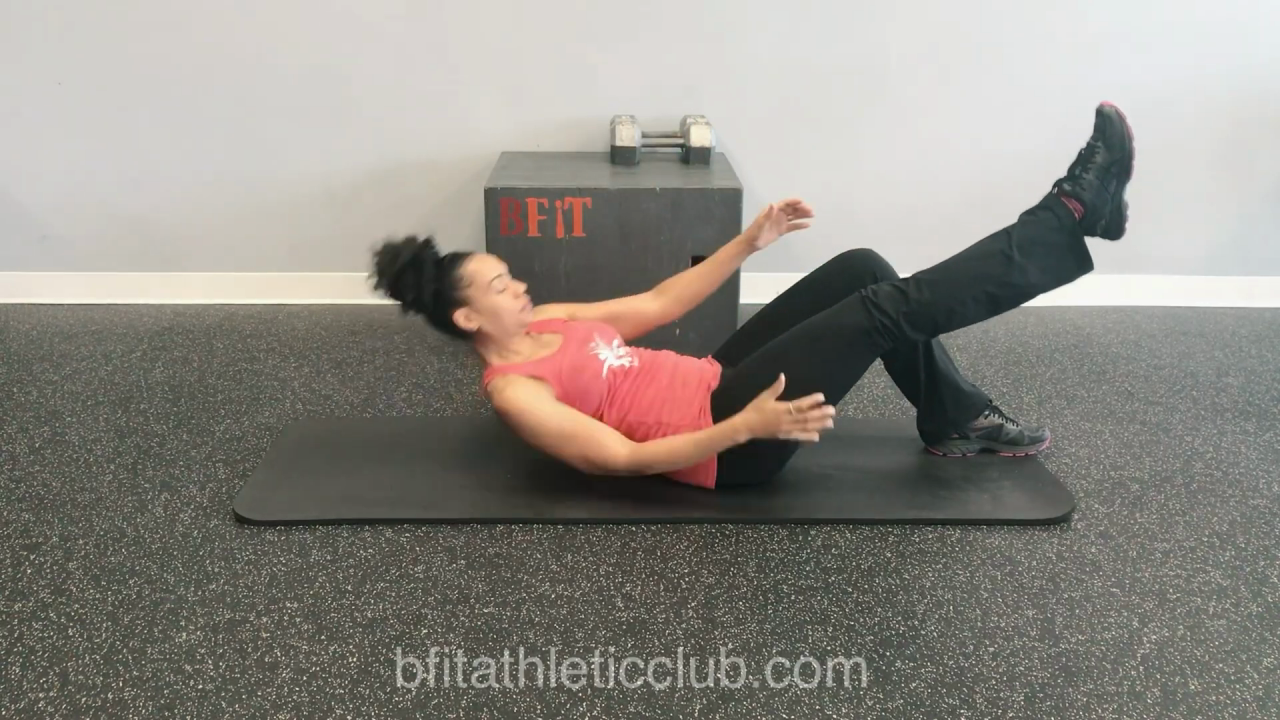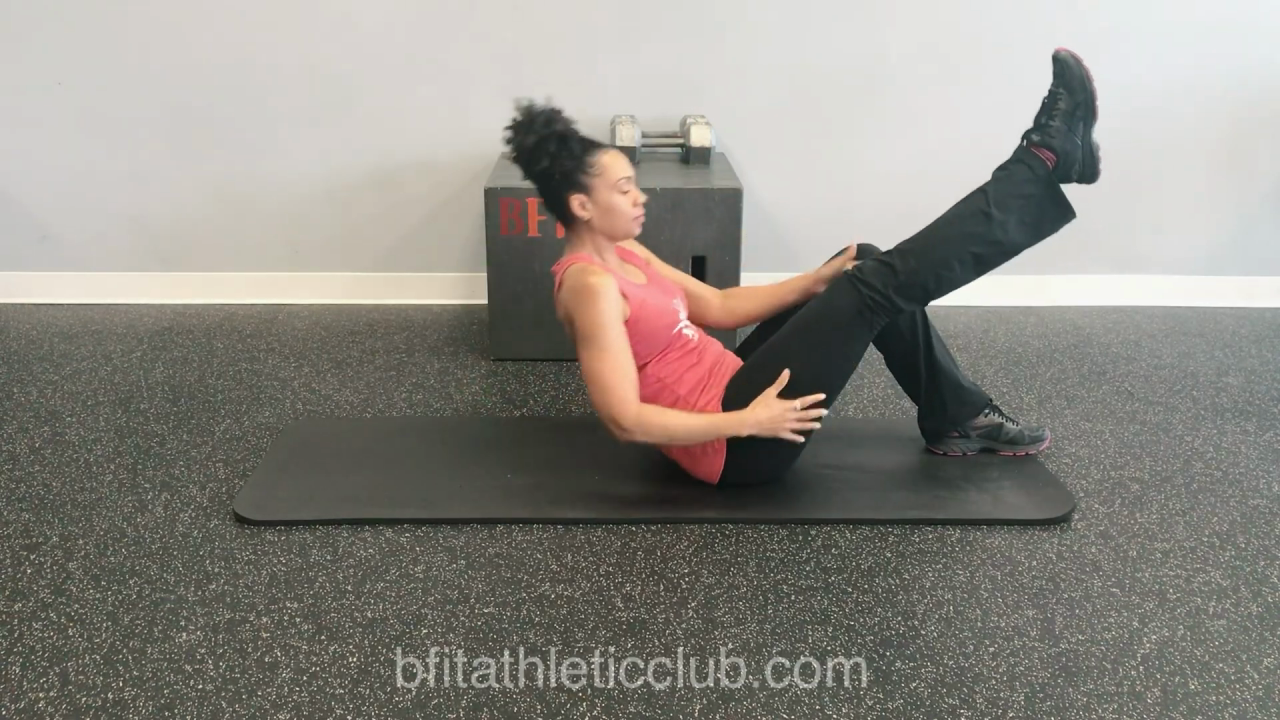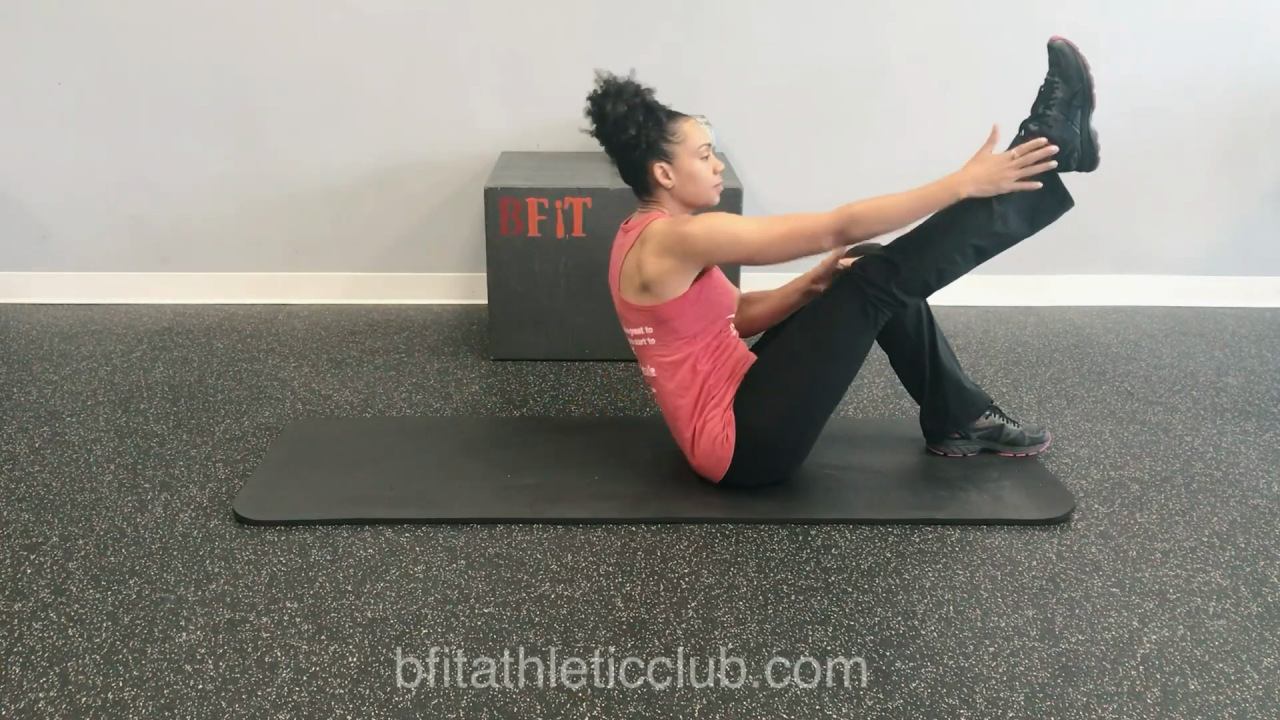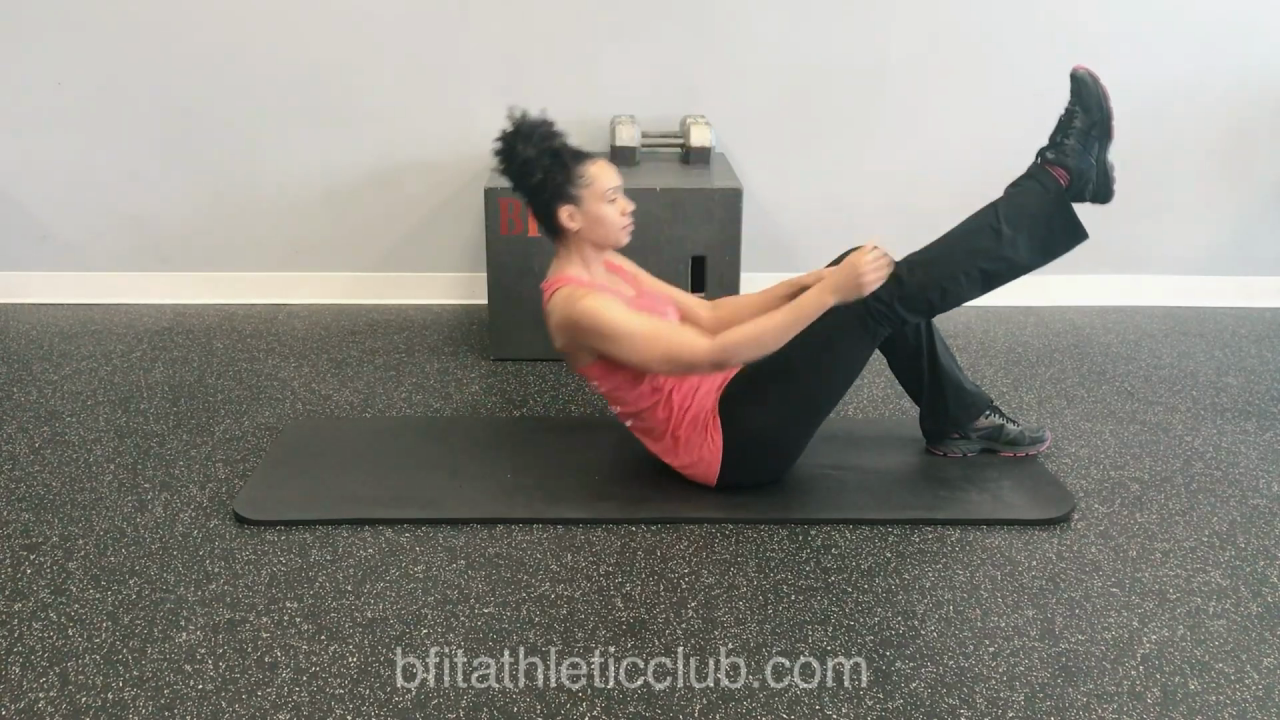
dt=0.4s
person 1, frame 1
left shoulder: (542, 324)
right shoulder: (512, 389)
left elbow: (657, 304)
right elbow: (625, 457)
left wrist: (749, 242)
right wrist: (742, 430)
left hip: (713, 389)
right hip: (721, 444)
left knee: (859, 270)
right knee: (889, 311)
left ankle: (956, 424)
right ankle: (1070, 213)
person 1, frame 2
left shoulder: (615, 254)
right shoulder: (589, 284)
left elbow: (716, 307)
right elbow: (626, 420)
left wrist: (820, 281)
right wrist: (751, 423)
left hip: (727, 395)
right hip: (727, 450)
left knee: (865, 273)
right knee: (882, 284)
left ankle: (959, 424)
right ankle: (1046, 158)
person 1, frame 3
left shoulder: (651, 234)
right shoulder: (681, 237)
right elbow: (839, 228)
left wrist: (812, 284)
right wrist: (962, 181)
left hip: (739, 405)
right hip: (746, 440)
left knee: (876, 277)
right knee: (882, 280)
left ankle: (960, 423)
right ankle: (1048, 144)
person 1, frame 4
left shoulder: (603, 265)
right shoulder: (578, 307)
left elbow: (709, 315)
right elbow: (716, 350)
left wrist: (810, 282)
right wrist: (828, 296)
left hip: (731, 397)
right hip: (732, 440)
left knee: (872, 278)
right knee: (888, 298)
left ankle: (959, 424)
right ankle: (1059, 180)
